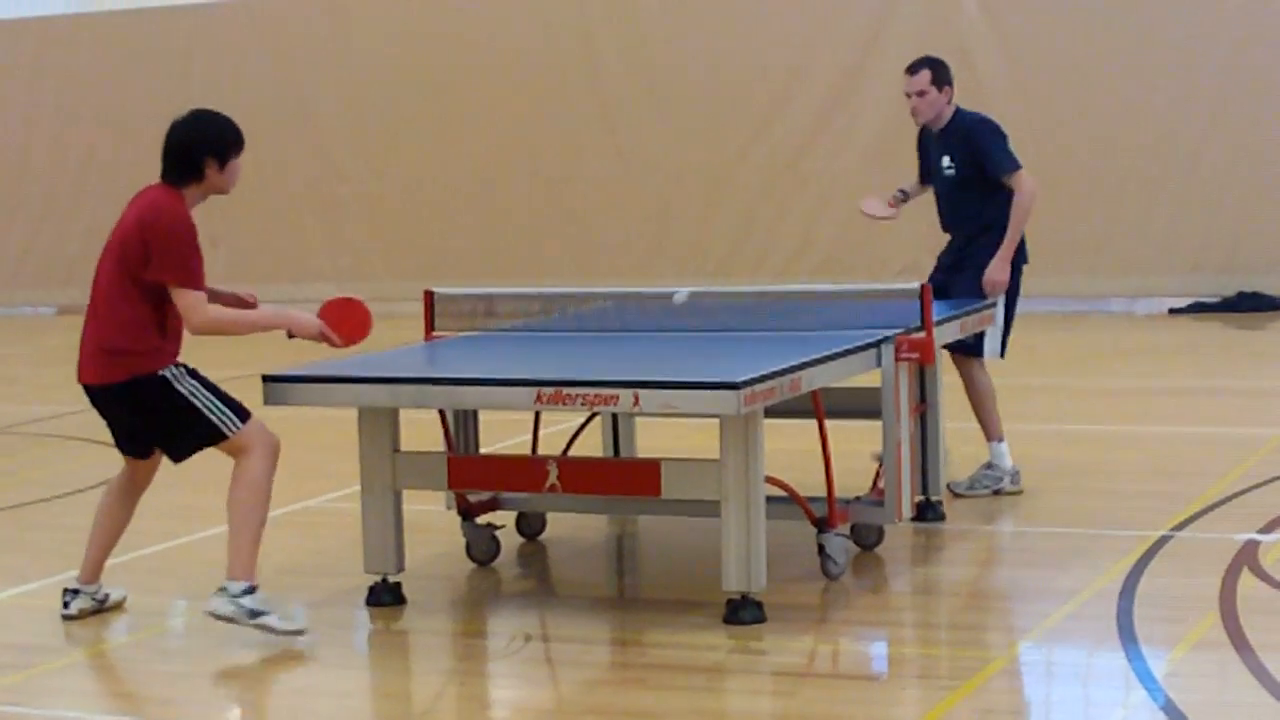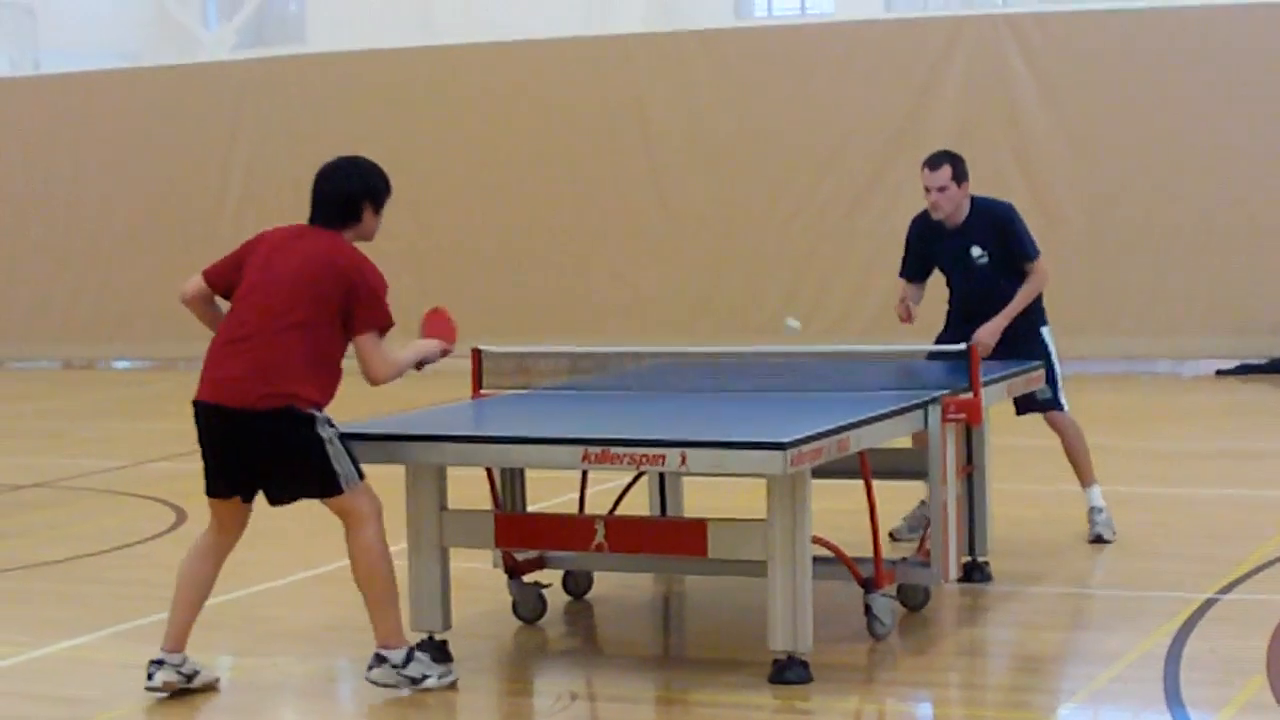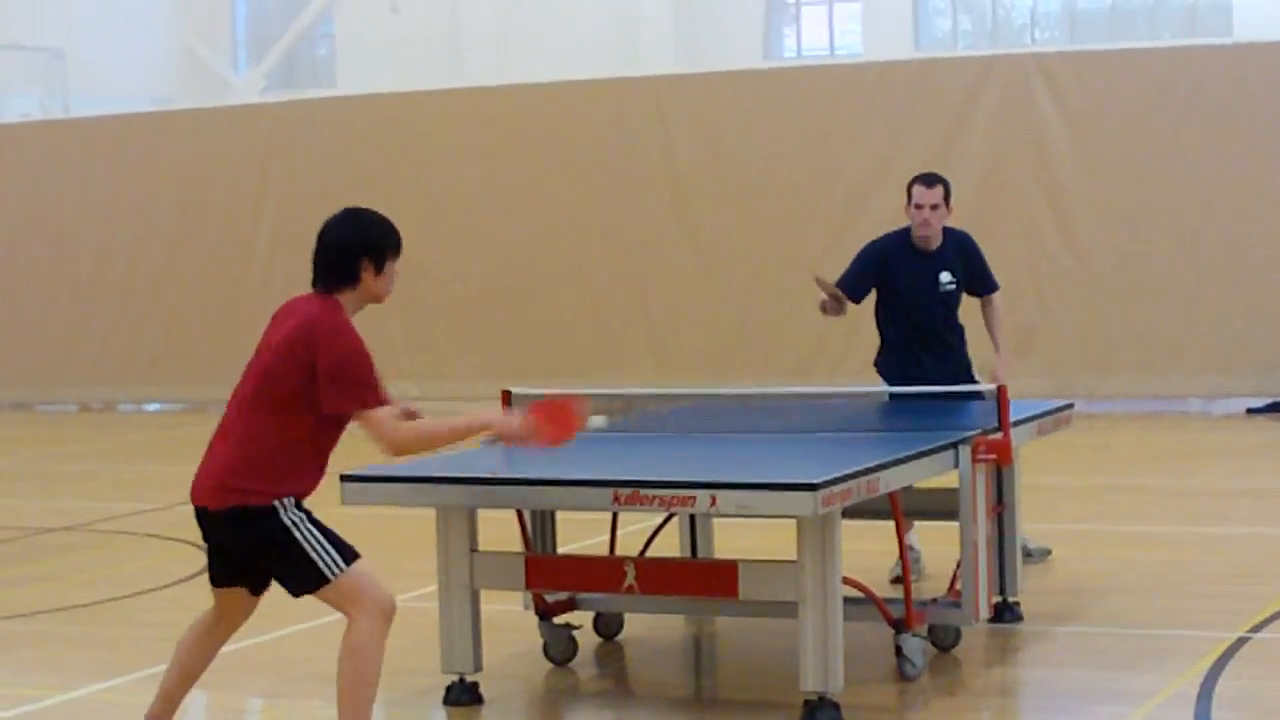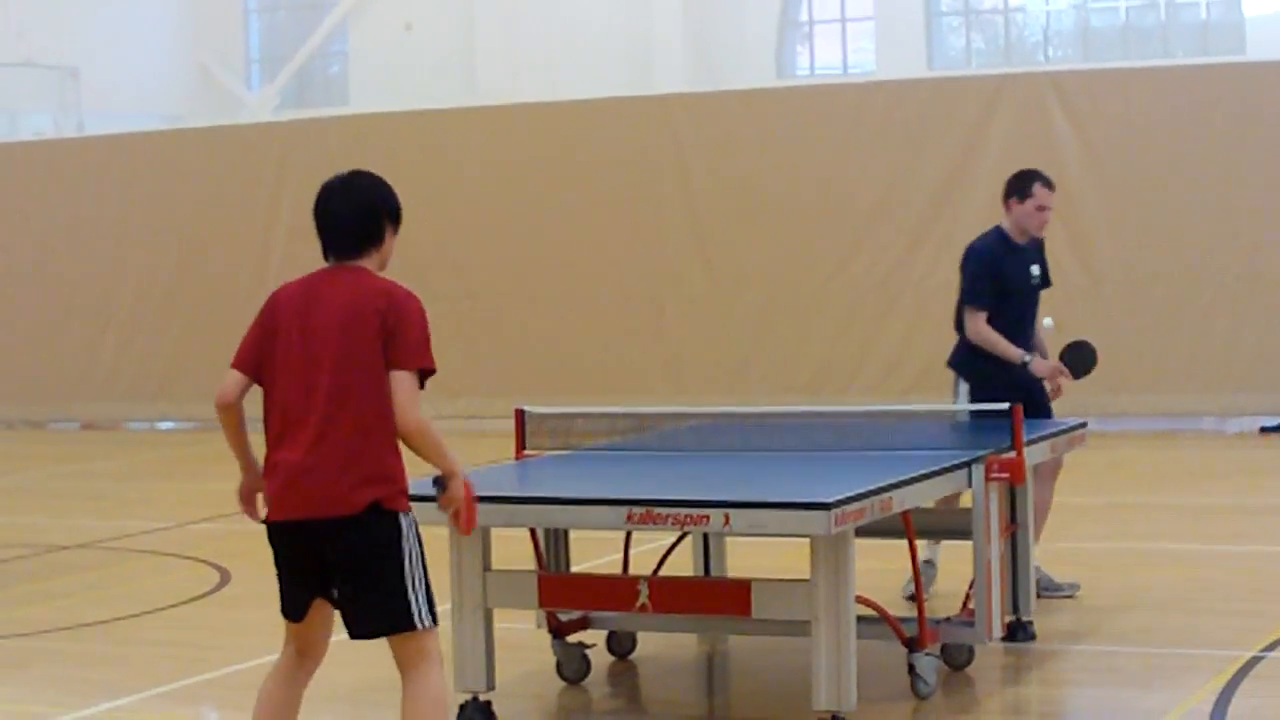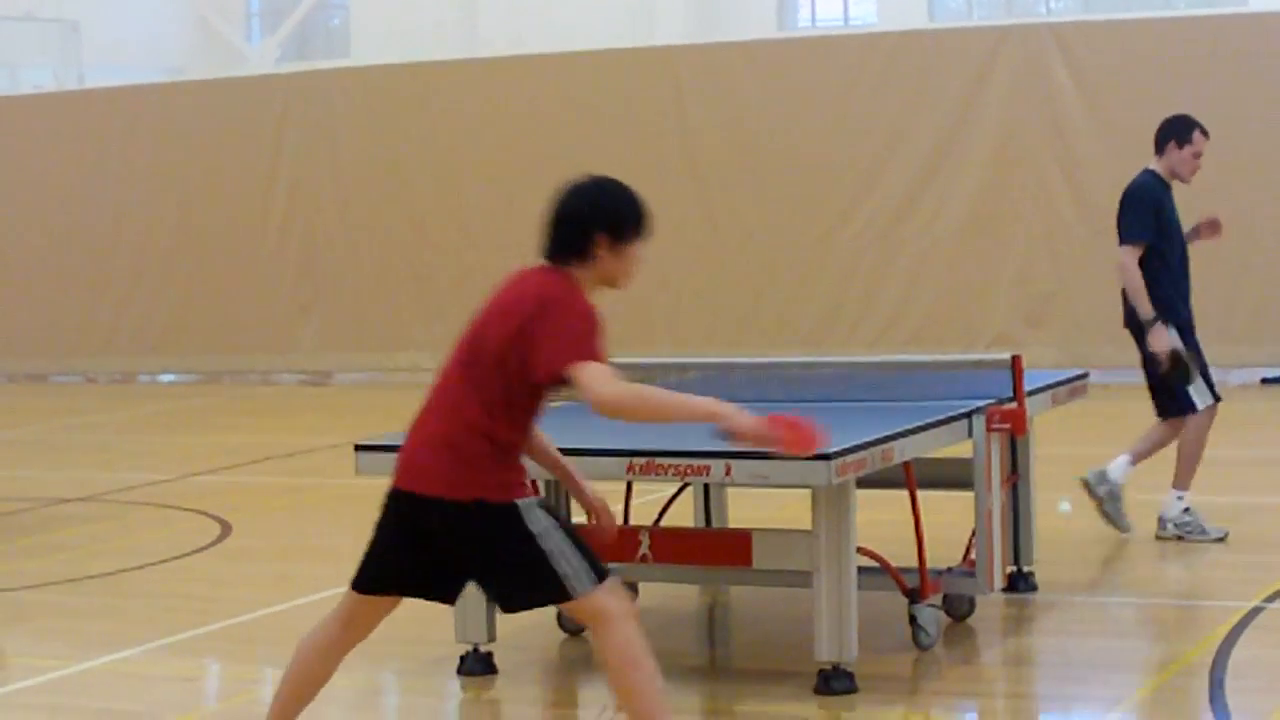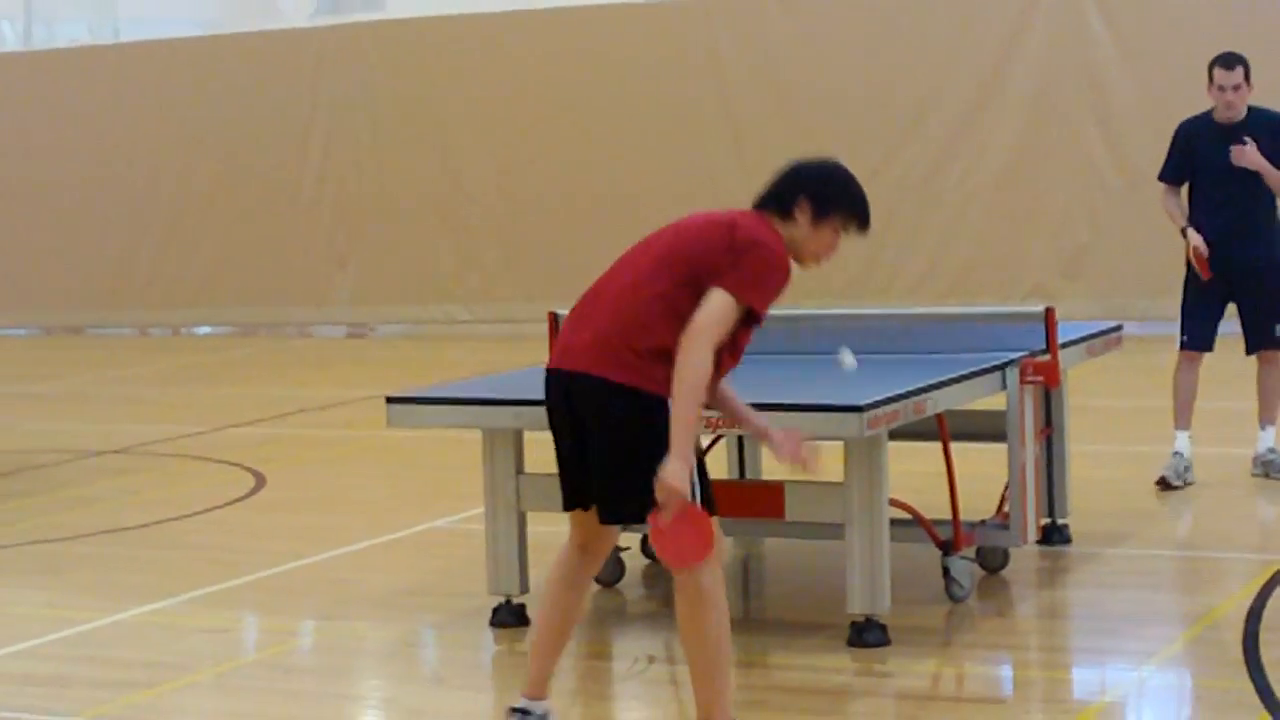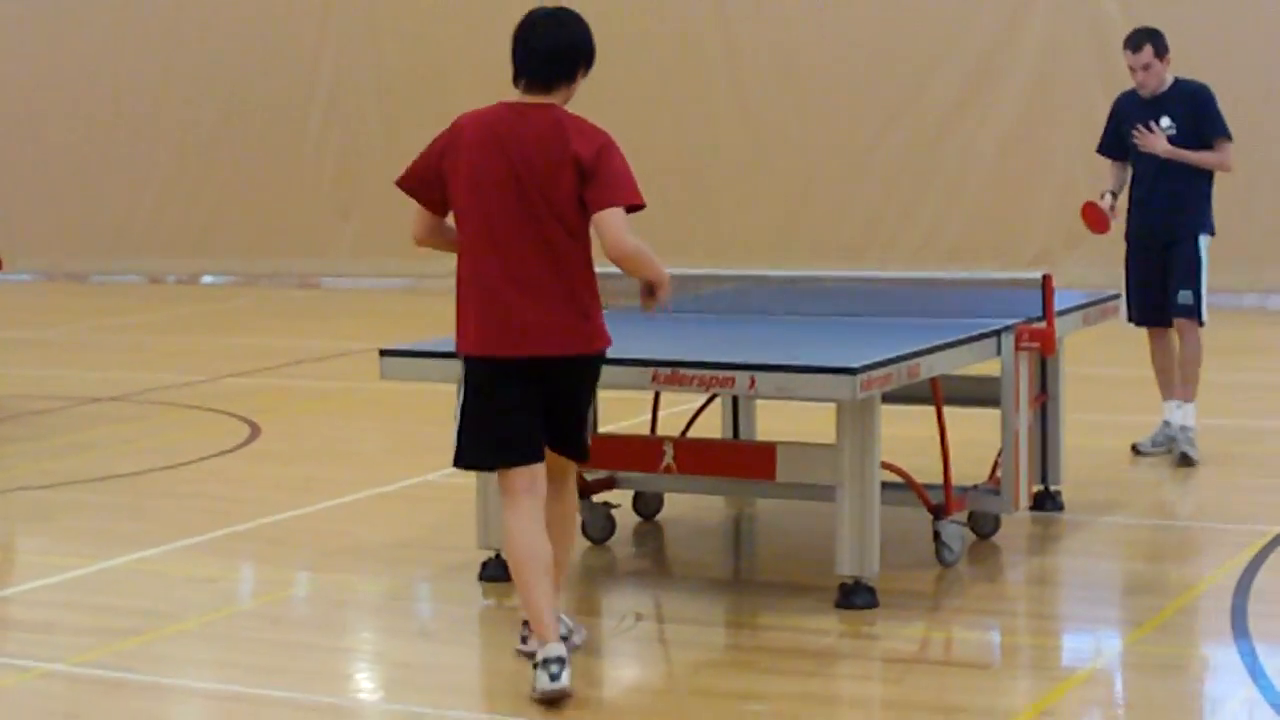
dt=0.7s
person 1, frame 1
left shoulder: (152, 202)
right shoulder: (170, 219)
right elbow: (199, 319)
left wrist: (221, 296)
right wrist: (285, 319)
left hip: (105, 365)
right hip: (138, 367)
left knee: (140, 466)
right knee: (259, 446)
left ankle: (85, 588)
right ankle: (238, 589)
person 1, frame 2
left shoulder: (268, 242)
right shoulder: (358, 272)
left elbow: (193, 296)
right elbow: (377, 372)
right wrist: (419, 349)
left hip: (215, 400)
right hip: (280, 407)
left knee: (225, 524)
right knee: (363, 514)
left ankle: (169, 661)
right ankle: (392, 656)
person 1, frame 3
left shoulder: (295, 313)
right shoulder: (335, 338)
right elbow: (395, 441)
left wrist: (384, 413)
right wrist: (488, 421)
left hip: (216, 491)
right hip: (256, 500)
left knee: (228, 611)
right knee: (372, 607)
person 1, frame 4
left shoulder: (284, 300)
right shoulder: (396, 303)
left elbow: (227, 396)
right elbow: (406, 416)
left wrist: (251, 469)
right wrist: (453, 471)
left hip: (290, 507)
right hip: (368, 506)
left knee: (302, 649)
right knee: (422, 657)
person 1, frame 5
left shoulder: (529, 288)
right shoulder: (564, 305)
right elbow: (609, 395)
left wrist: (575, 481)
right wrist: (719, 411)
left hip: (419, 478)
right hip: (480, 490)
left knee: (356, 614)
right knee: (612, 612)
person 1, frame 6
left shoulder: (716, 232)
right shoulder: (762, 252)
right elbow: (700, 341)
left wrist: (762, 431)
right wrist: (678, 454)
left hip: (572, 371)
right hip: (629, 385)
left knee: (587, 541)
person 1, frame 7
left shoulder: (465, 134)
right shoulder: (590, 144)
left elbow: (425, 231)
right elbow: (618, 244)
right wrist: (659, 276)
left hip: (492, 343)
right hip: (572, 340)
left knee: (520, 497)
right knee: (560, 475)
left ankle: (550, 647)
right ankle: (547, 623)
person 2, frame 1
left shoulder: (976, 130)
right shoulder: (928, 136)
left elbow: (1025, 188)
left wrist: (1003, 258)
right wrist: (907, 194)
left hip: (991, 257)
right hip: (959, 253)
left knee: (966, 355)
left ankle: (1003, 466)
person 2, frame 2
left shoulder: (998, 216)
right shoulder: (922, 229)
left elbow: (1037, 273)
right elbow: (911, 283)
left wrist: (998, 325)
right wrist: (907, 305)
left hip: (1020, 326)
right hip: (962, 329)
left knee: (1056, 415)
left ankle: (1096, 505)
right ankle: (928, 507)
person 2, frame 3
left shoulder: (962, 246)
right shoulder: (883, 252)
left elbow: (989, 299)
right elbow: (842, 300)
left wrist: (1000, 356)
right wrist: (831, 303)
left hip: (954, 370)
right hip: (901, 375)
right ankle: (910, 547)
person 2, frame 4
left shoulder: (1036, 247)
right shoulder: (984, 253)
right elbow: (974, 327)
left wrist: (1046, 358)
right wrist: (1029, 360)
left hip: (1023, 378)
right hip: (980, 377)
left knee: (1050, 461)
right ankle: (929, 561)
person 2, frame 5
left shoulder: (1157, 190)
right shoulder: (1144, 192)
right elbow: (1127, 262)
left wrist: (1193, 235)
right wrist: (1152, 325)
left hip: (1170, 318)
right hip: (1159, 322)
left knee: (1181, 415)
right knee: (1201, 408)
left ankle: (1111, 475)
right ankle: (1176, 512)
person 2, frame 6
right shoulder: (1190, 132)
right elbow: (1171, 194)
right wrist: (1188, 230)
right hip: (1209, 262)
right knee: (1190, 352)
right ankle: (1182, 451)
person 2, frame 7
left shoulder: (1196, 96)
right shoulder: (1124, 105)
left elbow: (1224, 160)
left wrist: (1169, 150)
right wrist: (1111, 193)
left hip: (1189, 229)
right hip: (1142, 233)
left knee: (1186, 321)
right knee: (1155, 327)
left ankle: (1188, 421)
right ankle: (1172, 420)
